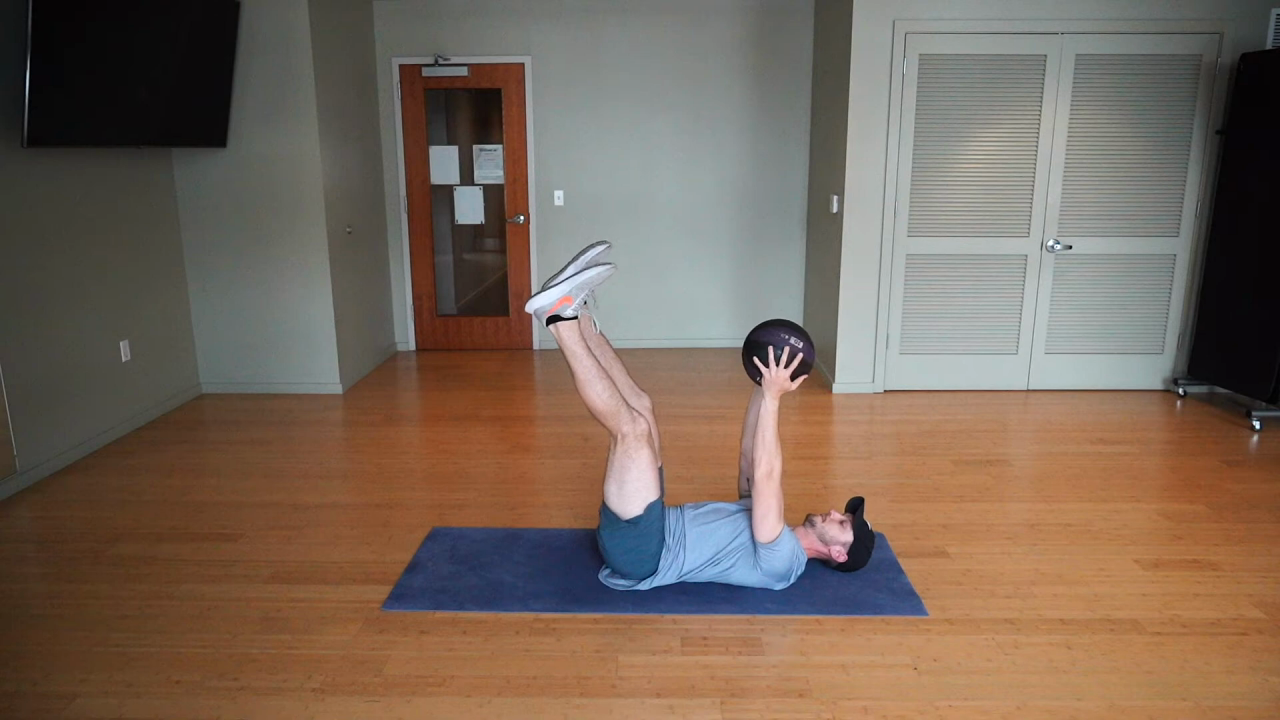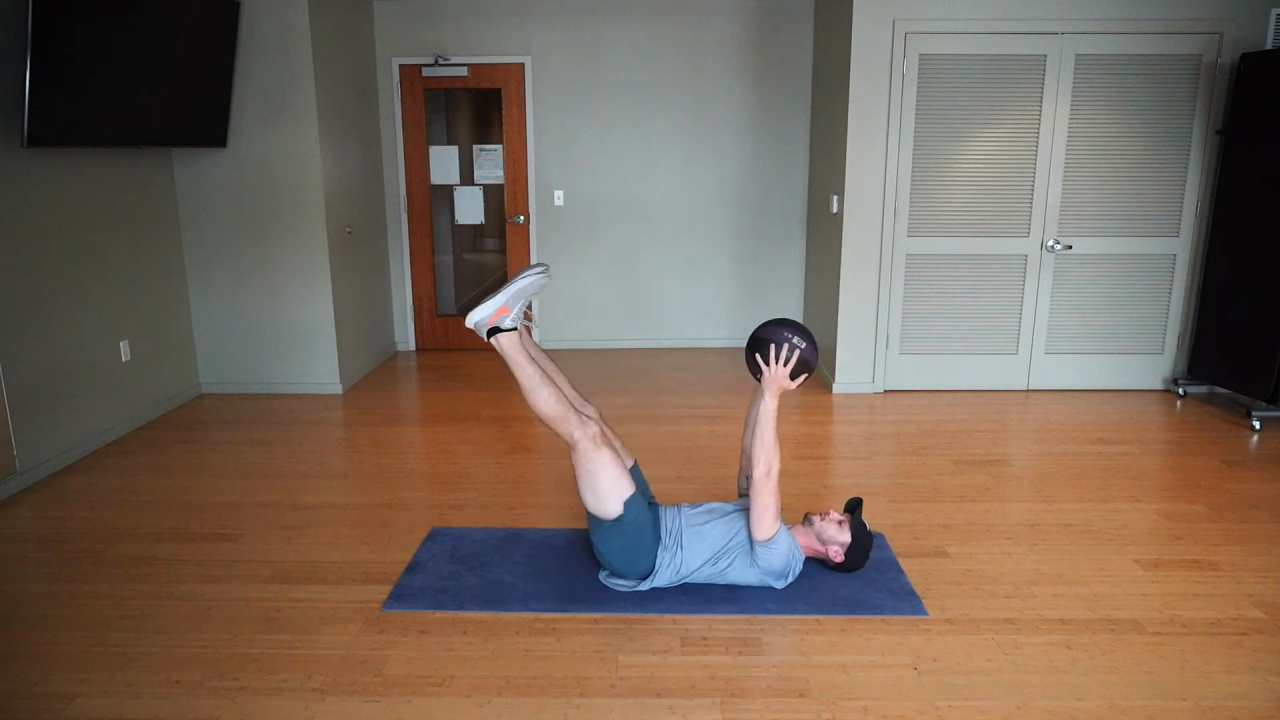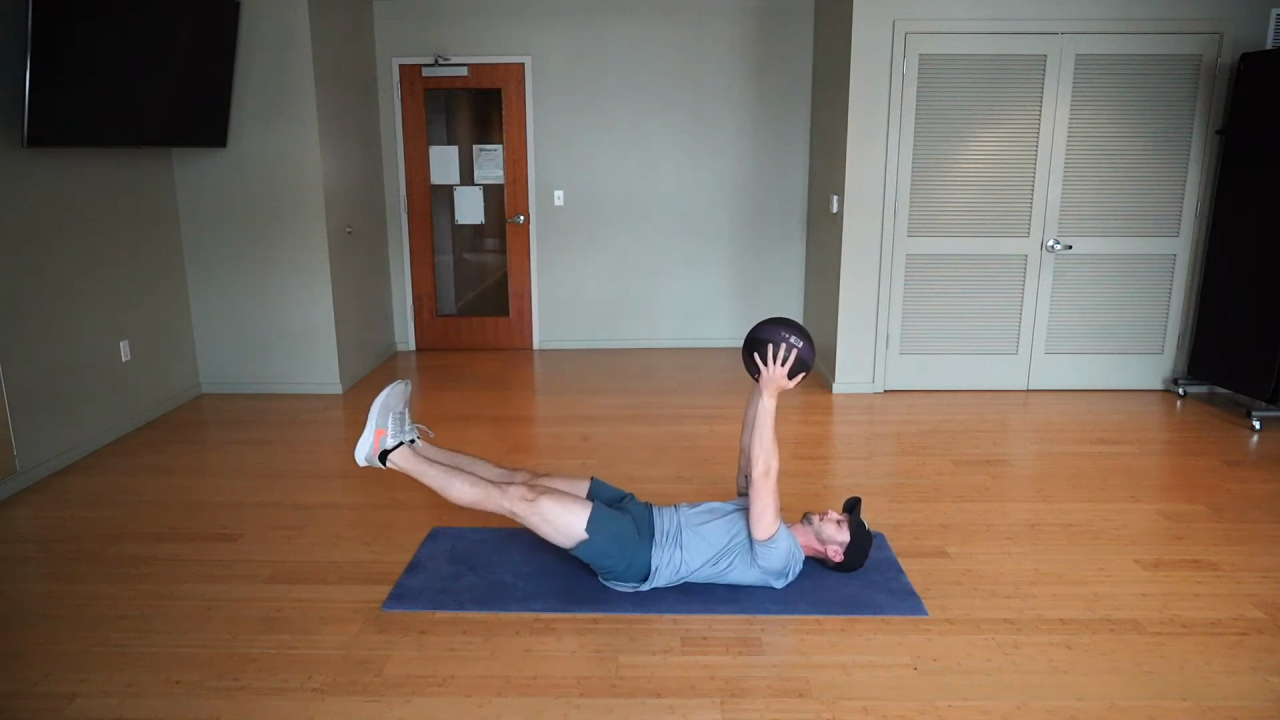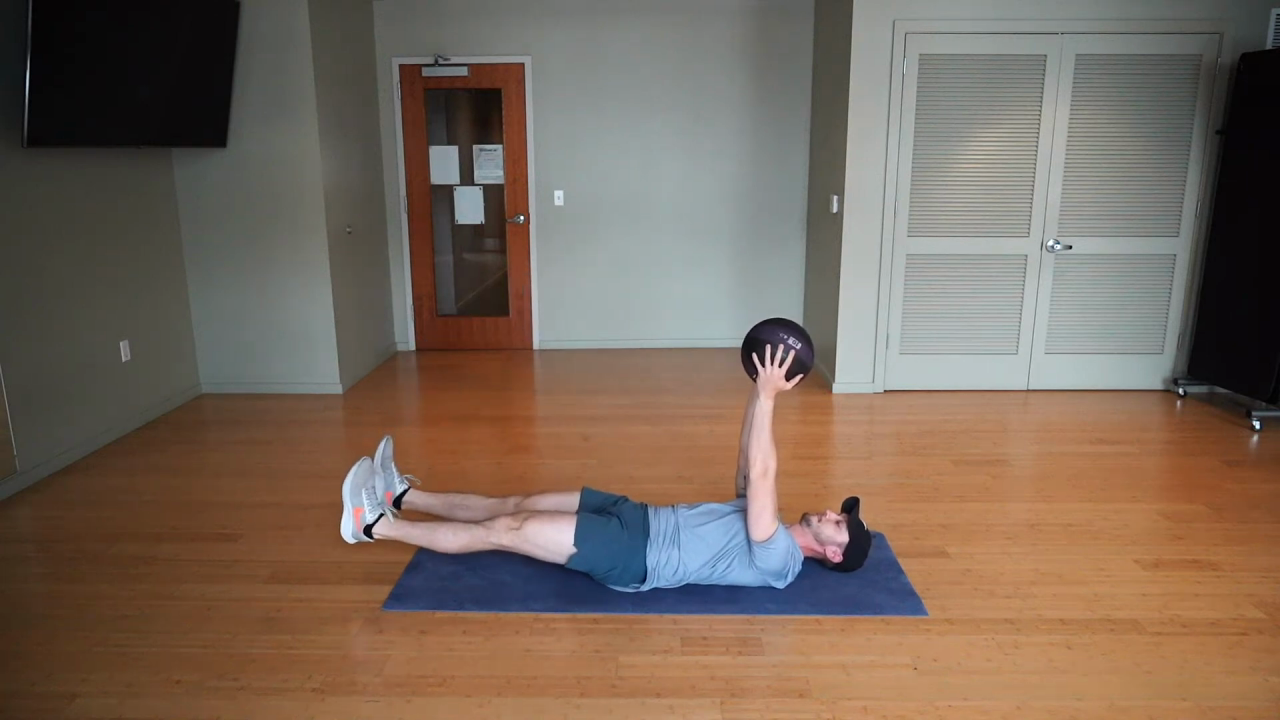
dt=1s
person 1, frame 1
left shoulder: (781, 561)
right shoulder: (773, 528)
left elbow: (766, 475)
right elbow: (750, 464)
left wrist: (773, 397)
right wrist: (764, 390)
left hip: (637, 553)
right hip: (653, 532)
left knee: (631, 427)
right knee: (638, 408)
left ankle: (562, 319)
right ankle: (575, 315)
person 1, frame 2
left shoulder: (779, 559)
right shoulder: (770, 532)
left elbow: (765, 475)
right elbow: (750, 468)
left wrist: (772, 397)
right wrist: (764, 391)
left hip: (638, 553)
right hip: (653, 526)
left knee: (584, 432)
right knee: (590, 421)
left ankle: (503, 334)
right ankle: (515, 336)
person 1, frame 3
left shoulder: (779, 559)
right shoulder: (769, 526)
left elbow: (764, 475)
right elbow: (749, 465)
left wrist: (770, 397)
right wrist: (761, 392)
left hip: (636, 554)
right hip: (642, 519)
left knee: (516, 498)
right knee: (526, 480)
left ankle: (394, 455)
right ankle: (411, 447)
person 1, frame 4
left shoulder: (776, 560)
right shoulder: (767, 527)
left elbow: (762, 475)
right elbow: (747, 467)
left wrist: (767, 397)
right wrist: (758, 392)
left hip: (633, 555)
right hip: (638, 520)
left knee: (505, 531)
right knee: (516, 505)
left ankle: (378, 526)
right ankle: (404, 496)
